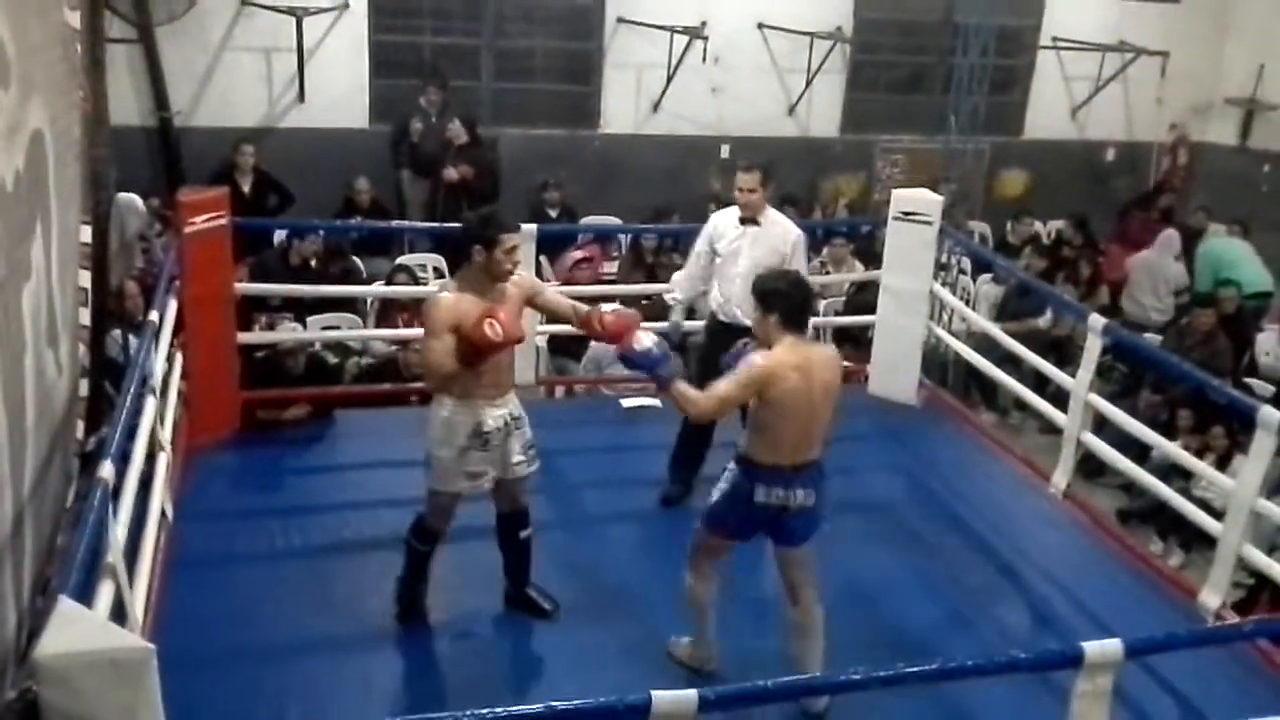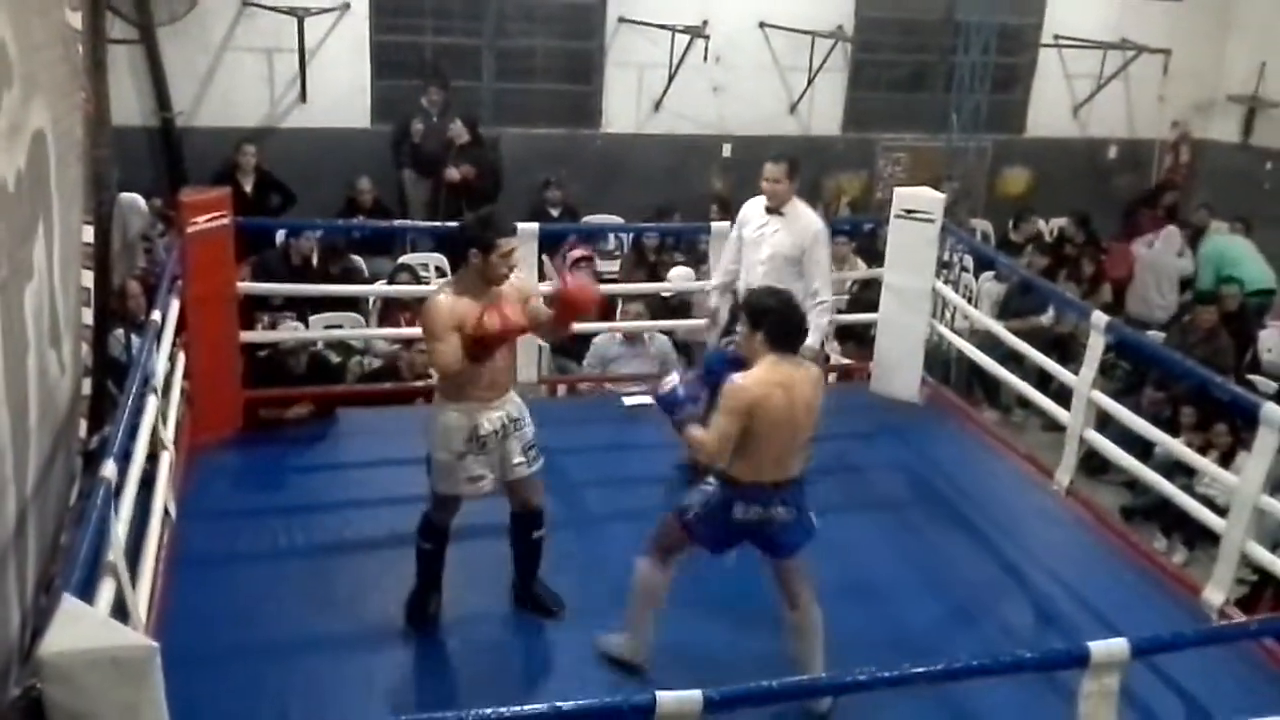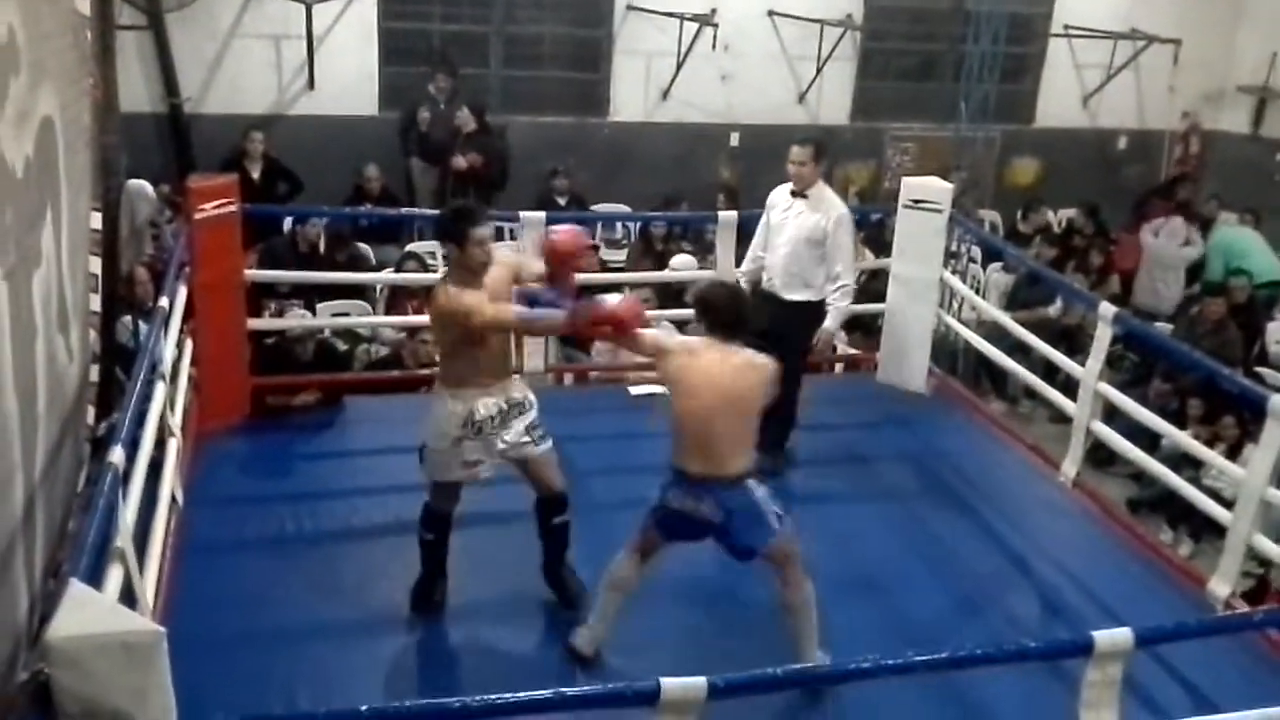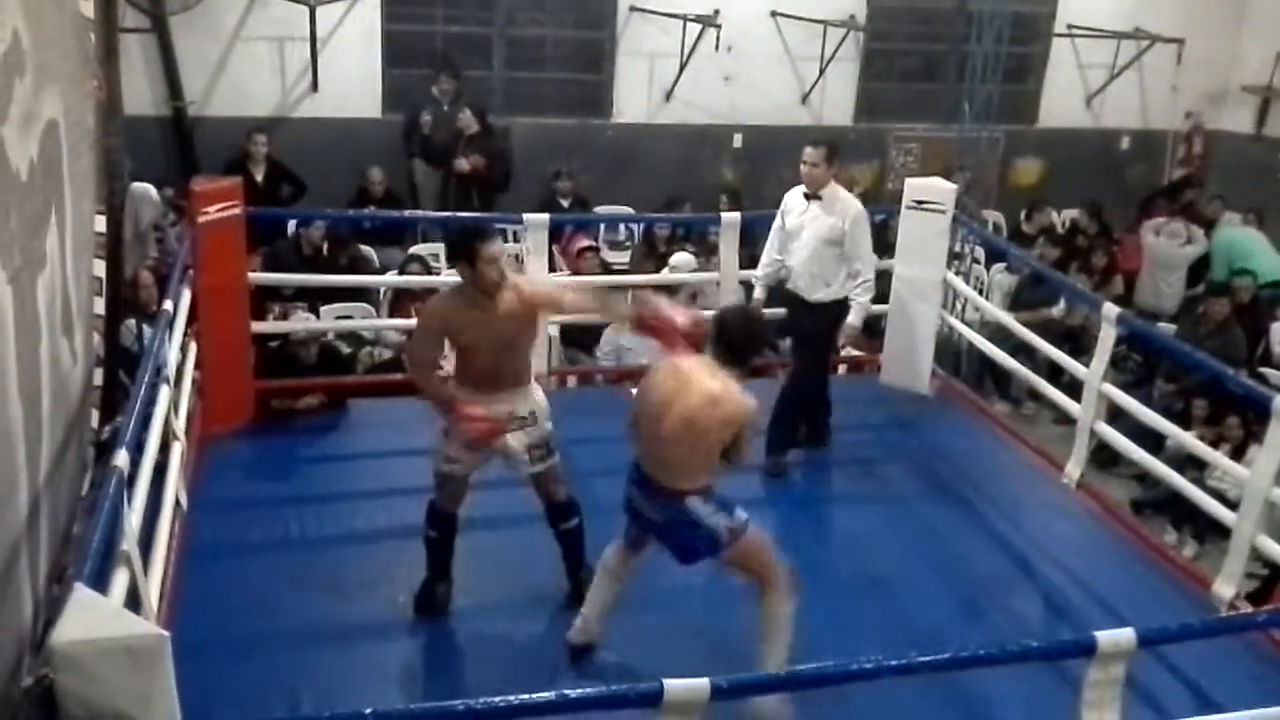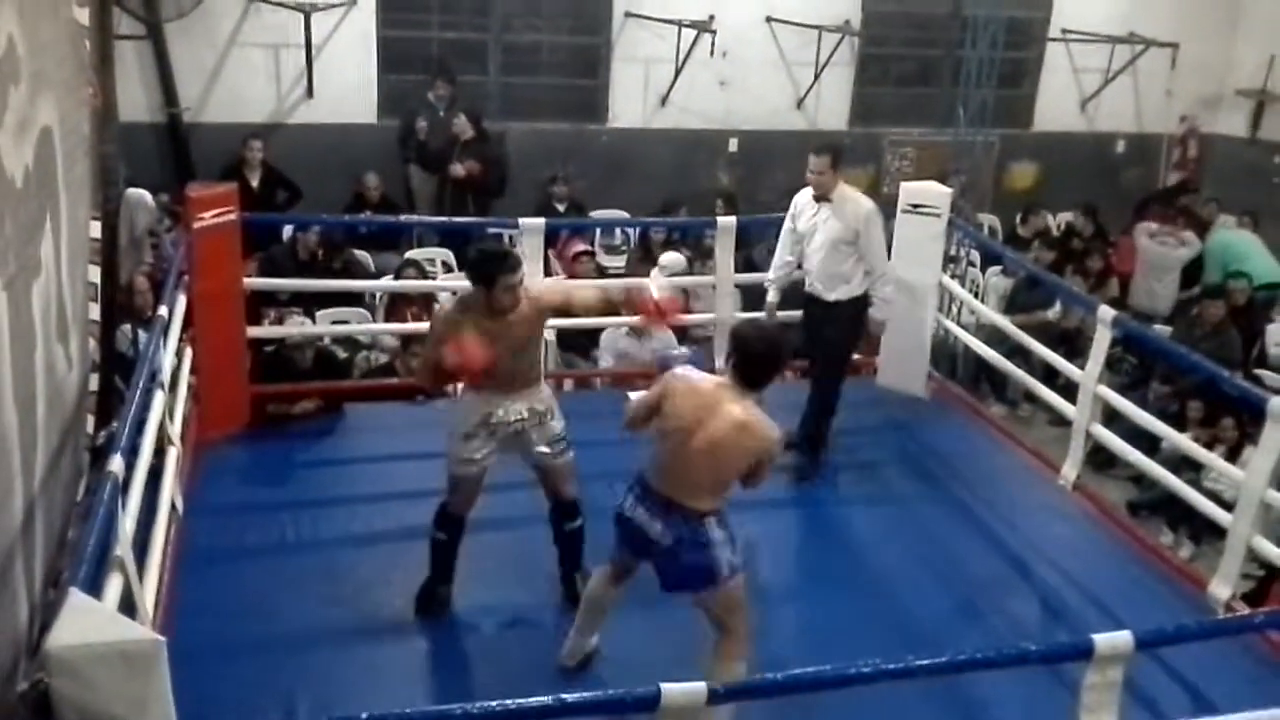
dt=0.2s
person 1, frame 1
left shoulder: (763, 366)
right shoulder: (831, 360)
left elbow: (701, 408)
left wrist: (660, 369)
left hip: (755, 483)
right hip: (806, 483)
left knee: (701, 560)
right knee: (800, 586)
left ankle: (701, 652)
person 1, frame 2
left shoulder: (743, 386)
right shoulder: (813, 377)
left elbow: (709, 452)
left wrist: (681, 410)
left hip: (734, 498)
right hip: (787, 499)
left knee: (658, 551)
right knee: (798, 592)
left ankle: (633, 647)
person 1, frame 3
left shoulder: (677, 350)
right shoulder: (765, 368)
left elbow: (622, 332)
left hip: (685, 490)
right hip: (737, 494)
left knee: (637, 552)
right knee: (791, 568)
left ankle: (588, 640)
right ankle: (812, 662)
person 1, frame 4
left shoulder: (668, 363)
right shoulder: (742, 406)
left elbow: (636, 427)
right elbow: (732, 458)
left hip: (642, 488)
right hip: (691, 507)
left knee: (627, 544)
right knee: (776, 580)
left ankle: (583, 633)
person 1, frame 5
left shoulder: (681, 380)
right shoulder: (767, 435)
left elbow: (631, 420)
left hip: (643, 504)
right hip: (696, 531)
left knee: (616, 571)
right knee: (734, 633)
left ankle: (575, 649)
person 2, frame 1
left shoulder: (520, 287)
right shoulder: (444, 305)
left elbow: (569, 311)
right elbow: (435, 375)
left wrist: (599, 320)
right wrist: (474, 352)
left hip: (506, 409)
right hip: (461, 416)
left knee: (515, 506)
right knee: (439, 513)
left ankle: (519, 586)
right ankle: (412, 584)
person 2, frame 2
left shoulder: (516, 289)
right shoulder: (442, 307)
left elbow: (550, 328)
right elbow: (449, 373)
left wrist: (566, 307)
right wrist: (483, 343)
left hip: (508, 409)
right hip: (461, 419)
left knee: (531, 505)
right knee: (442, 512)
left ankle: (527, 583)
right ankle: (426, 591)
person 2, frame 3
left shoulder: (503, 264)
right shoulder: (450, 298)
left elbow: (551, 278)
right elbow: (527, 322)
left wrist: (561, 262)
right wrist: (595, 316)
left hip: (509, 395)
right hip: (461, 406)
left knee: (553, 489)
right knee: (442, 501)
left ankle: (556, 566)
right ankle: (432, 578)
person 2, frame 4
left shoulder: (530, 293)
right shoulder: (440, 309)
left elbow: (590, 302)
right elbow: (419, 369)
left wrist: (645, 315)
right wrist: (456, 408)
left hip: (521, 403)
right hip: (471, 407)
left knee: (557, 495)
right knee: (446, 502)
left ankle: (578, 572)
right ankle: (437, 579)
person 2, frame 5
left shoulder: (540, 298)
right shoulder: (451, 320)
left elbow: (594, 300)
right elbow: (427, 377)
left wrist: (633, 299)
right wrist: (448, 370)
left hip: (533, 401)
right hip: (481, 407)
left knee: (566, 496)
right knee: (457, 504)
left ankle: (573, 573)
right ankle: (438, 581)
person 3, frame 1
left shoulder: (789, 235)
right shoulder: (718, 222)
right elbow: (696, 271)
right wrist: (677, 311)
right hip: (720, 326)
right ankle: (682, 474)
person 3, frame 2
left shoulder: (811, 228)
right shoulder: (749, 211)
left elbow: (819, 289)
right elbow: (731, 259)
left wrist: (814, 338)
right wrist: (716, 298)
person 3, frame 3
left shoulder: (834, 212)
right shoulder: (777, 196)
left elbow: (842, 274)
left wrist: (832, 321)
right wrist: (743, 282)
left hip: (805, 308)
right hip: (768, 298)
left knee: (786, 379)
left ankle: (773, 445)
right ankle: (766, 436)
person 3, frame 4
left shoulder: (850, 211)
right shoulder: (791, 199)
left elbow: (863, 269)
right elbow: (775, 249)
left wrist: (855, 317)
right wrist: (760, 288)
left hip: (827, 307)
right hip: (795, 299)
left knee: (803, 376)
right knee: (809, 372)
left ankle: (777, 445)
right ankle: (816, 430)
person 3, frame 5
left shoulder: (862, 210)
right shoulder: (800, 201)
left elbow: (878, 265)
right elbow: (787, 250)
left wrist: (878, 310)
right wrist: (773, 291)
left hip: (847, 305)
right hip: (814, 299)
left knee: (829, 375)
right knee: (820, 372)
left ankle: (810, 449)
right ankle: (815, 433)
